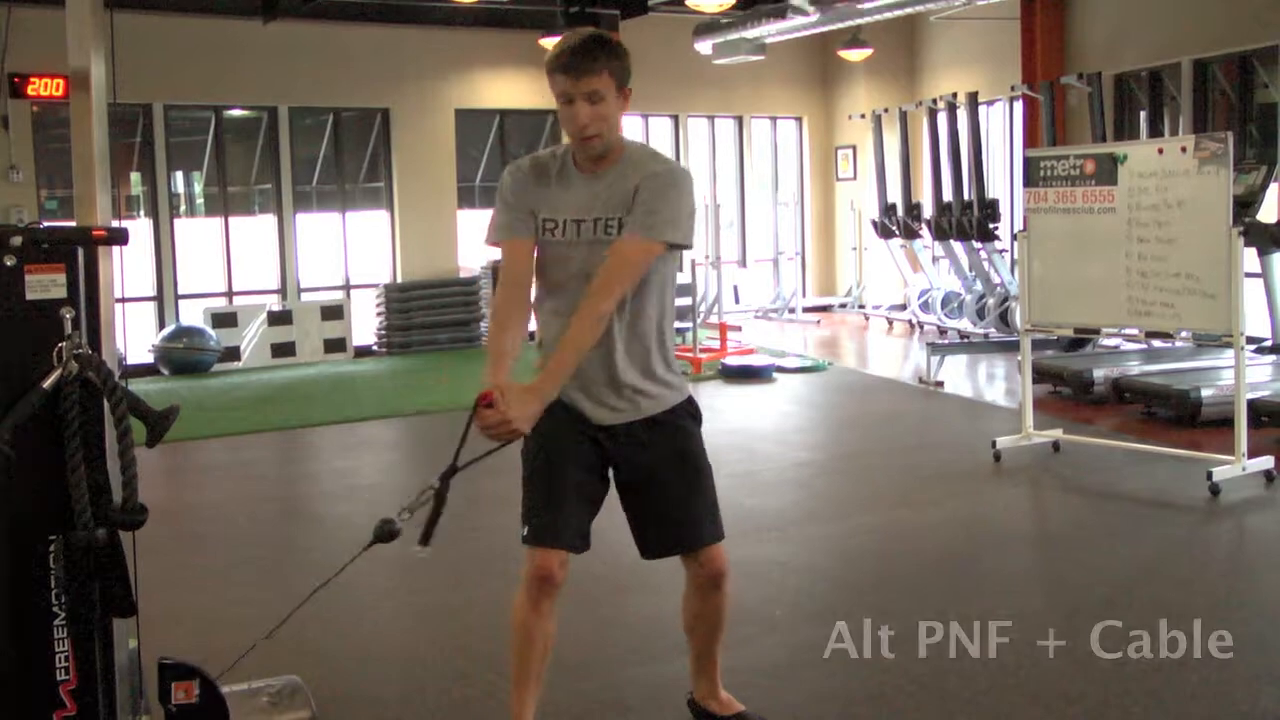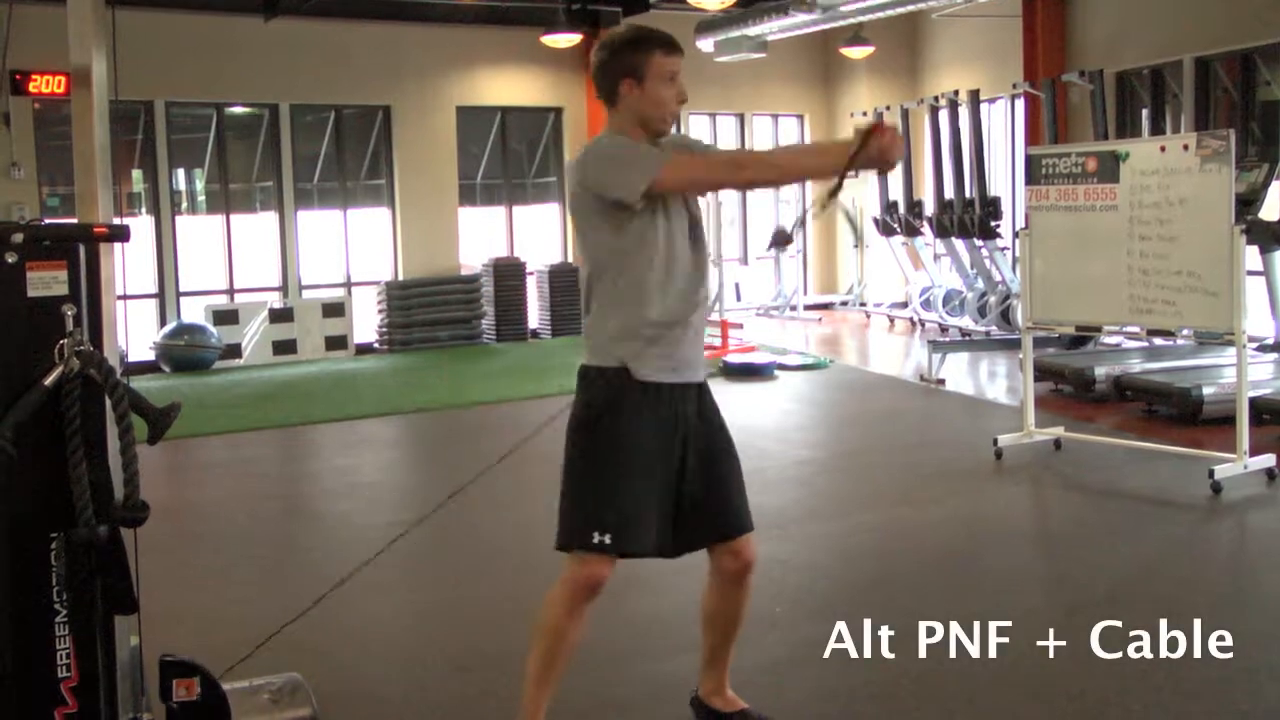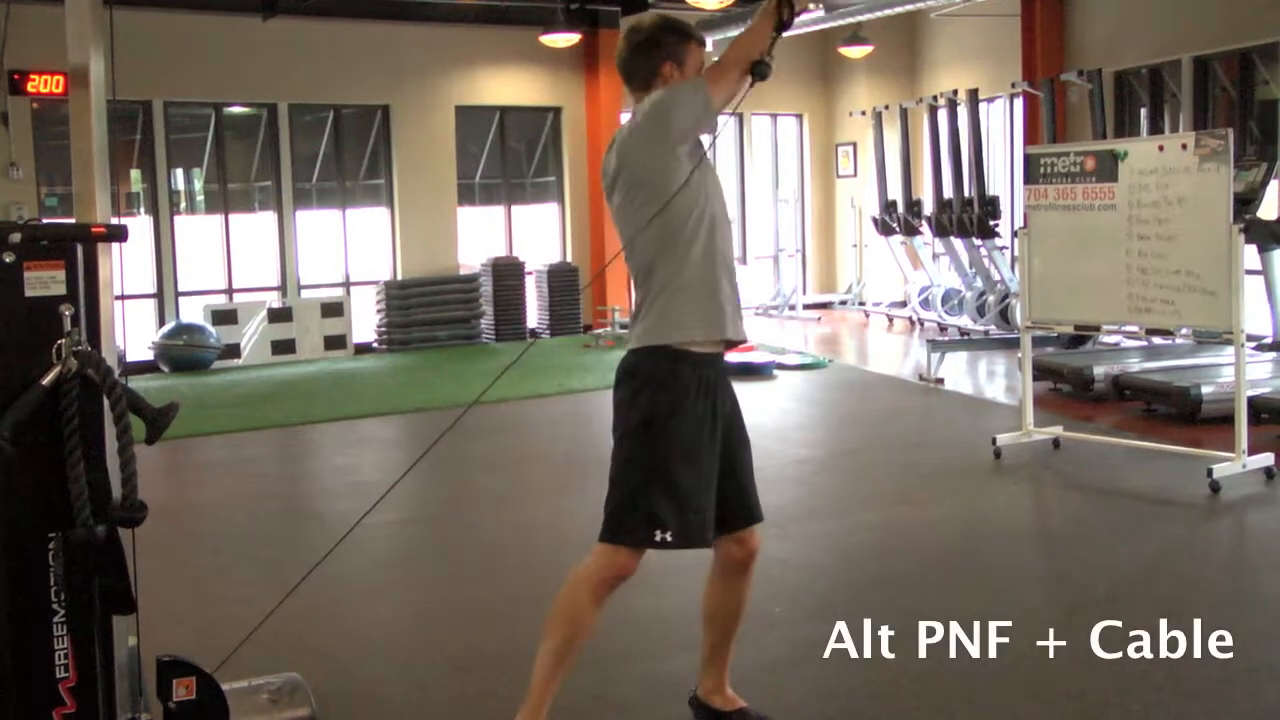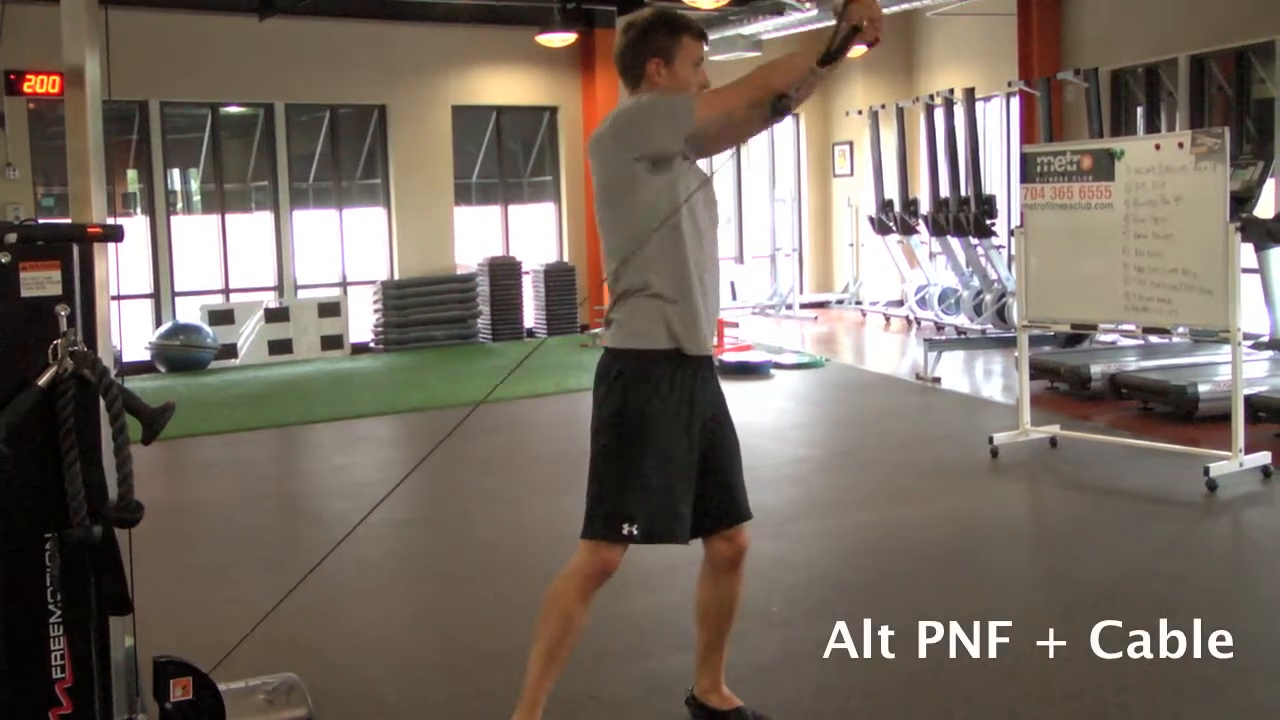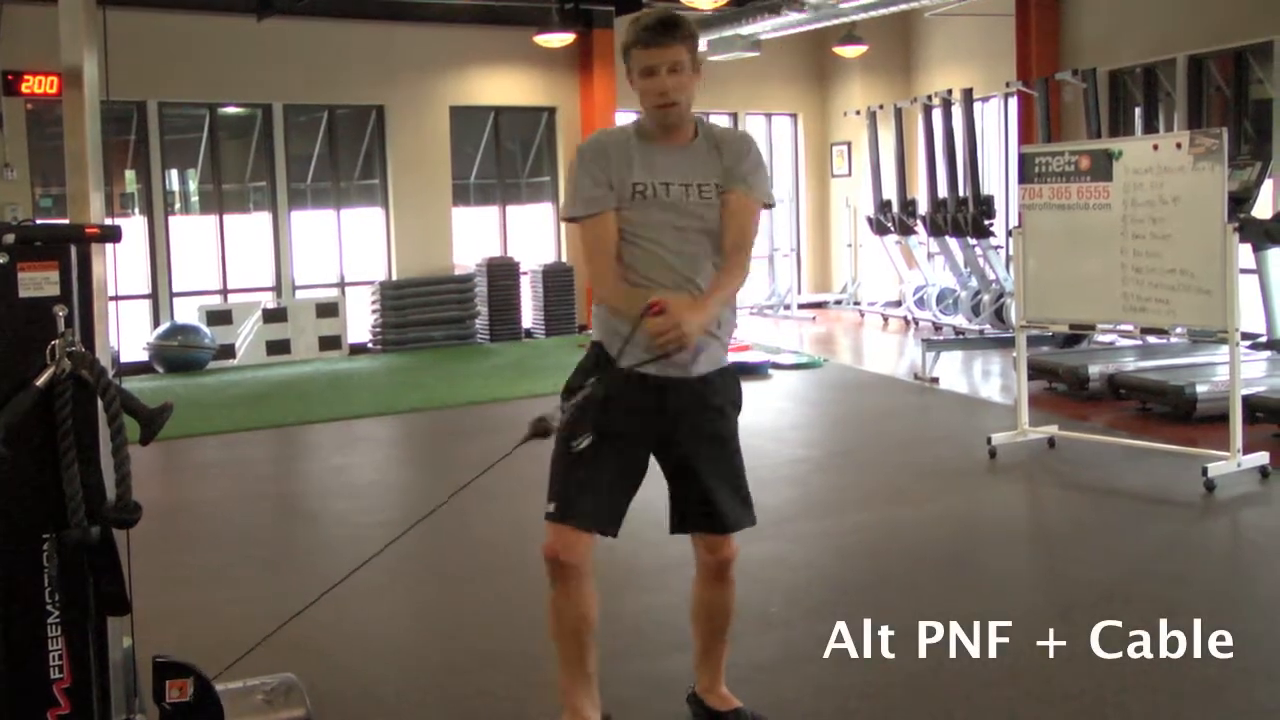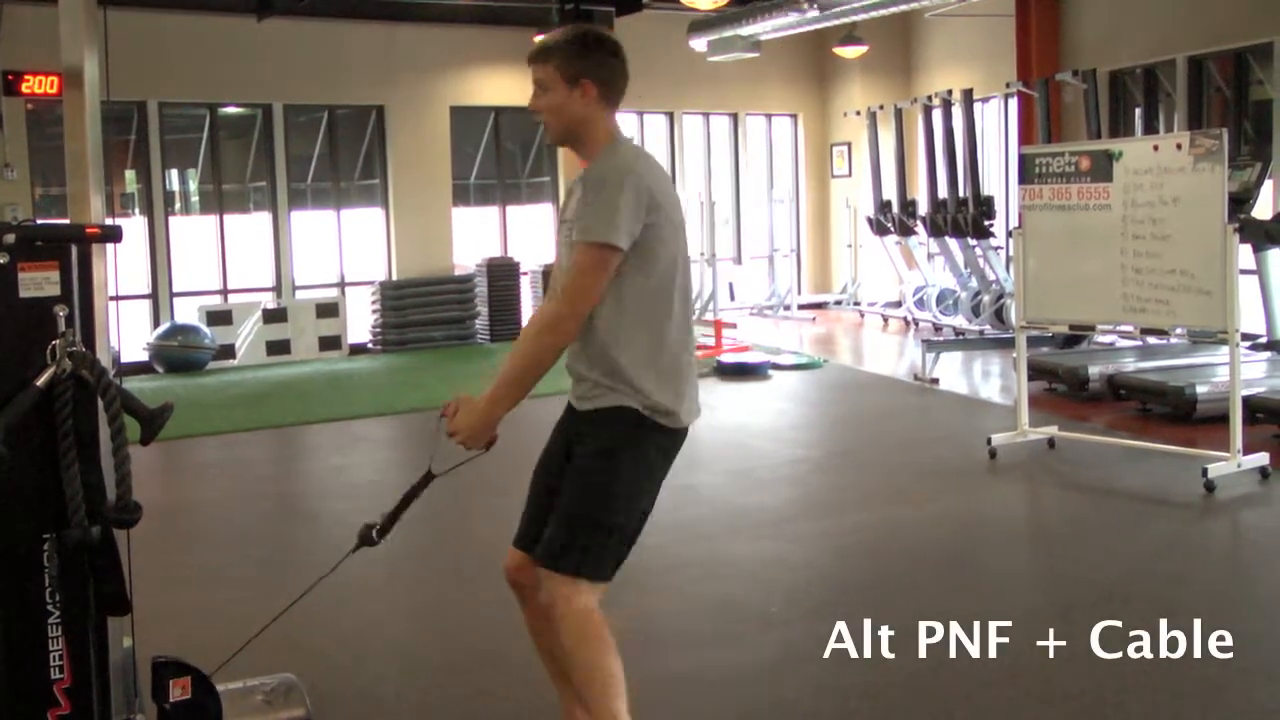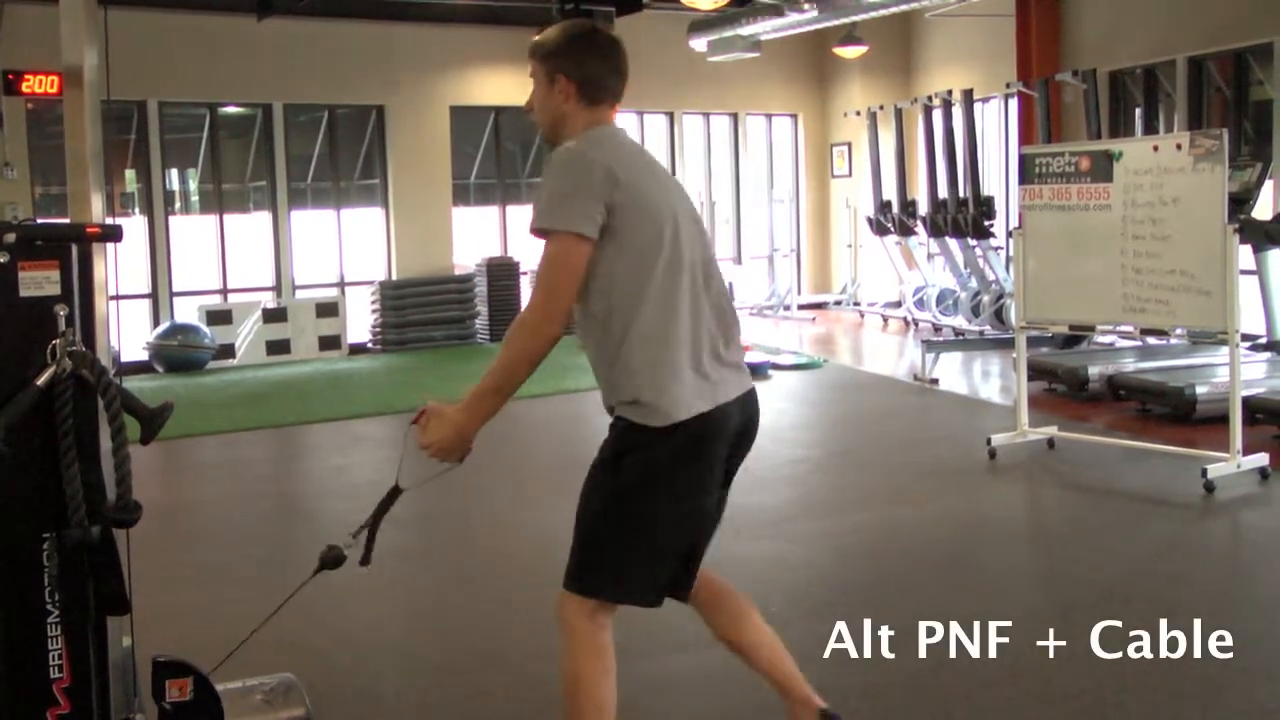
dt=0.4s
person 1, frame 1
left shoulder: (661, 182)
right shoulder: (526, 180)
left elbow: (605, 298)
right elbow: (513, 287)
left wrist: (539, 393)
right wrist: (500, 380)
left hip: (657, 406)
right hip: (566, 411)
left knee: (708, 566)
right knee: (545, 569)
person 1, frame 2
left shoulder: (676, 151)
right shoulder: (598, 161)
left elbow: (752, 165)
right elbow: (722, 174)
left wrist: (845, 151)
right wrist: (847, 159)
left hip: (686, 386)
right hip: (622, 390)
left knee: (736, 556)
right knee: (589, 571)
person 1, frame 3
left shoulder: (663, 136)
right shoulder: (658, 119)
left elbow: (732, 80)
right elbow: (736, 59)
left hip: (705, 371)
right hip: (668, 373)
left knee: (738, 546)
right knee: (618, 557)
person 1, frame 4
left shoulder: (675, 134)
right shoulder: (629, 124)
left elbow: (759, 113)
right elbow: (750, 96)
left hip: (694, 370)
right hip: (644, 370)
left knee: (729, 542)
right knee: (600, 554)
person 1, frame 5
left shoulder: (734, 152)
right shoulder: (597, 157)
left elbow: (737, 252)
right elbow: (601, 268)
left wrist: (705, 309)
right wrist: (649, 317)
left hip: (702, 379)
right hip: (620, 372)
left knee: (719, 552)
right knee: (566, 550)
person 1, frame 6
left shoulder: (617, 176)
right shoulder: (600, 177)
left elbow: (568, 318)
right elbow: (557, 312)
left wrist: (490, 408)
right wrist: (490, 398)
left hip: (636, 414)
right hip: (601, 407)
left knee: (566, 588)
right knee: (526, 570)
person 1, frame 7
left shoulder: (578, 164)
right shoulder: (639, 163)
left elbow: (548, 317)
right elbow: (573, 310)
left wrist: (467, 418)
right wrist: (478, 397)
left hip: (667, 417)
right hip: (728, 401)
left knee: (583, 608)
right knee: (682, 575)
